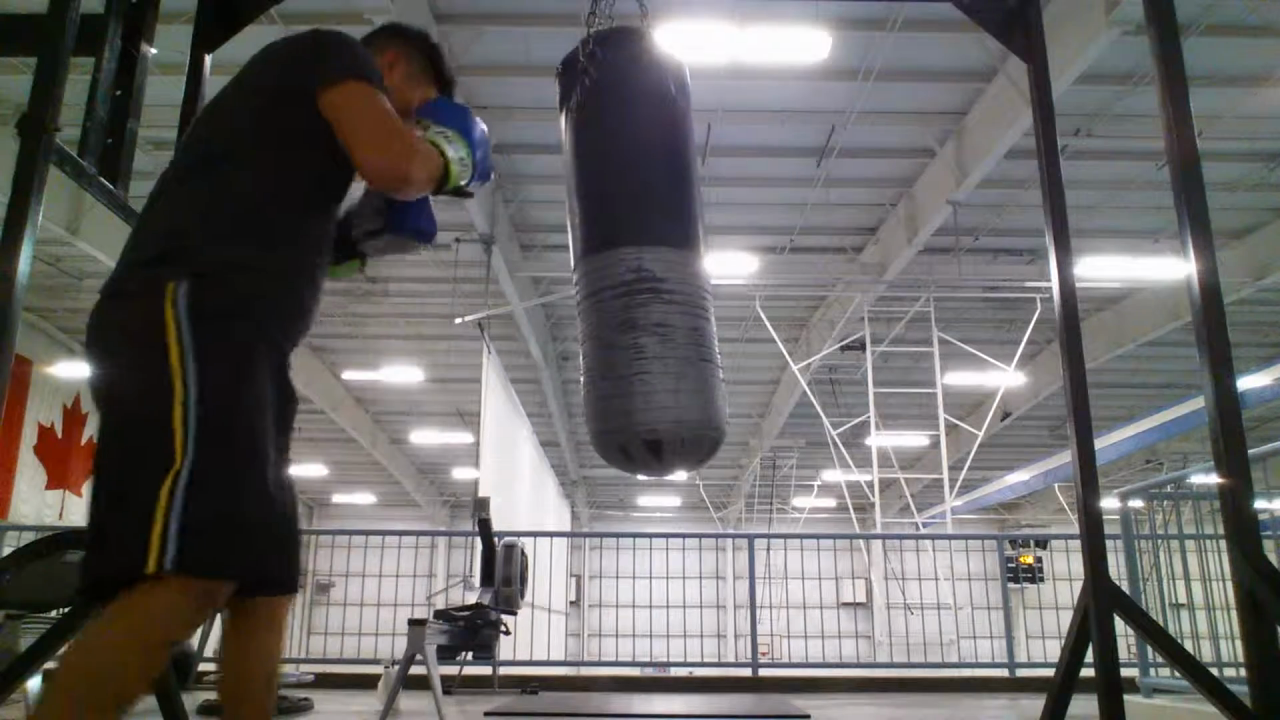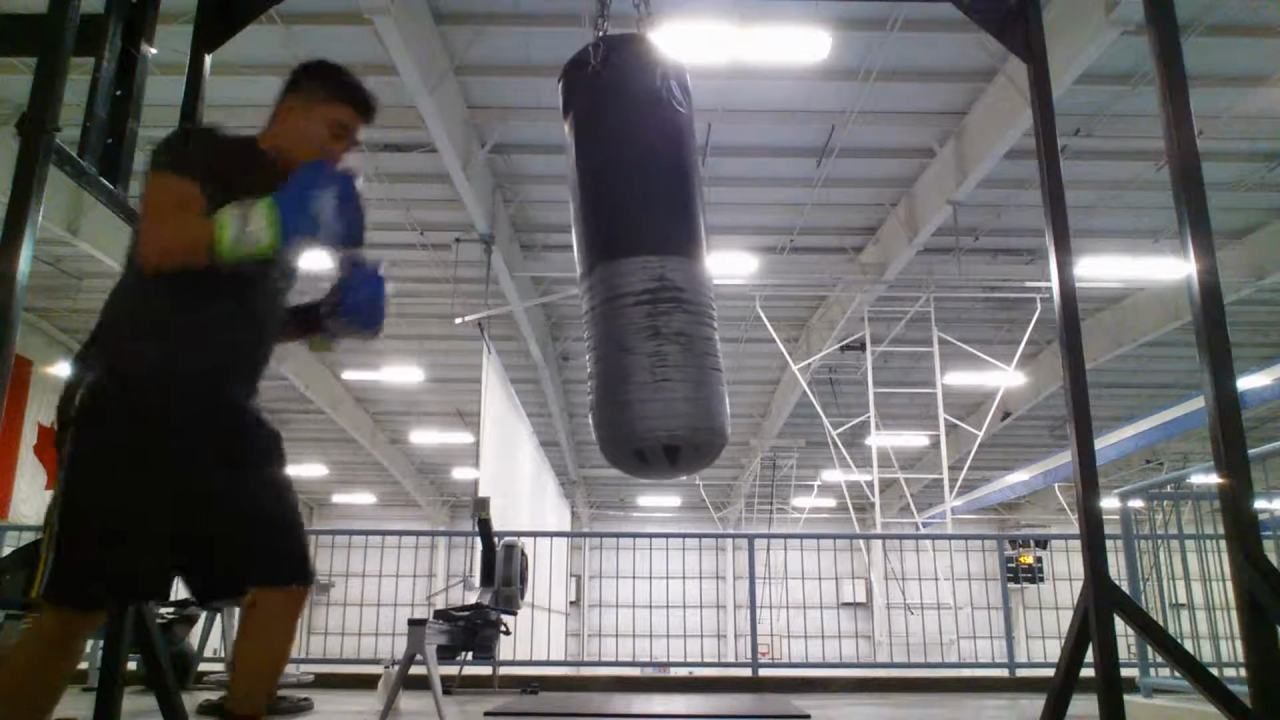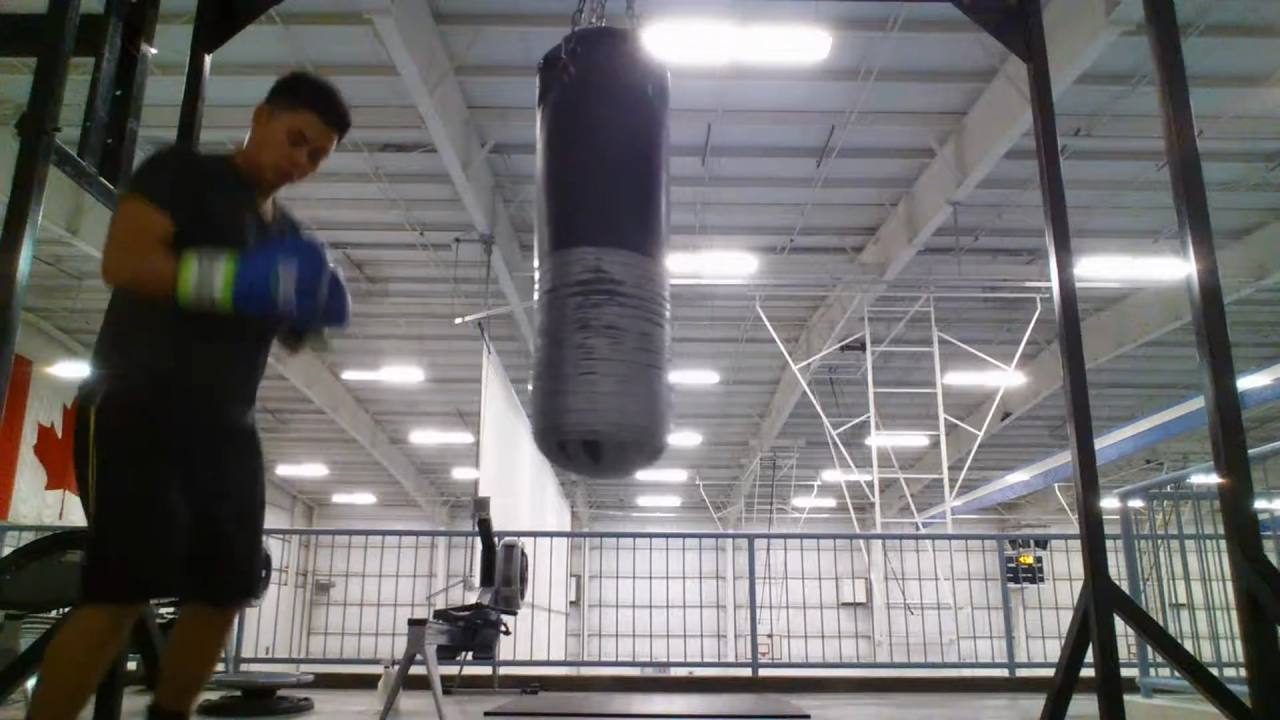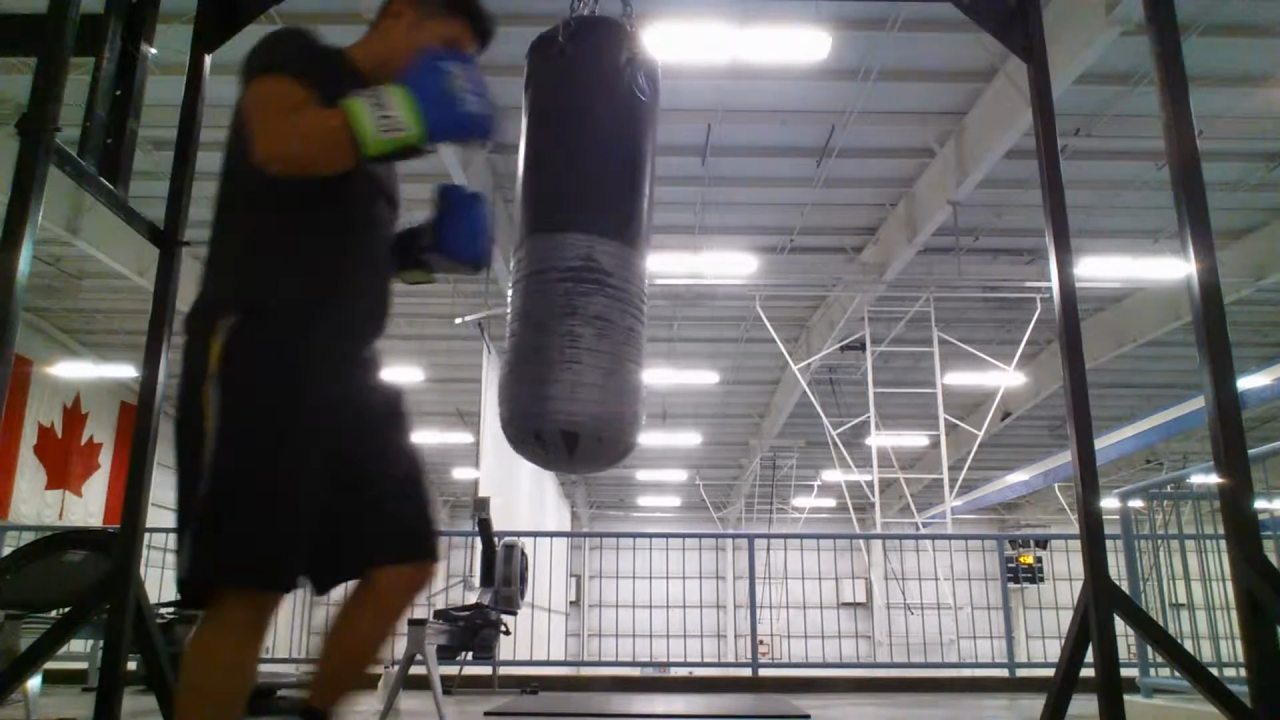
dt=0.7s
person 1, frame 1
left shoulder: (287, 113)
right shoulder: (329, 53)
right elbow: (394, 166)
right wrist: (450, 147)
left hip: (228, 354)
right hip: (192, 329)
left knee: (262, 589)
right knee: (188, 580)
person 1, frame 2
left shoulder: (281, 209)
right shoulder: (201, 151)
right elbow: (160, 245)
left wrist: (328, 315)
right wrist: (279, 221)
left hip: (221, 420)
right hip: (128, 402)
left knee: (283, 586)
right knee: (74, 606)
person 1, frame 3
left shoulder: (287, 230)
right shoulder: (180, 173)
left elbow: (290, 334)
right elbow: (124, 264)
left wrist: (309, 312)
right wrist: (241, 281)
left hip: (222, 428)
right hip: (135, 407)
left knee: (217, 597)
right knee: (122, 595)
person 1, frame 4
left shoulder: (379, 141)
right elbow: (283, 147)
left wrist: (427, 246)
right wrist: (411, 113)
left hip: (344, 370)
right hip: (258, 350)
left knee: (403, 566)
right knee: (248, 590)
